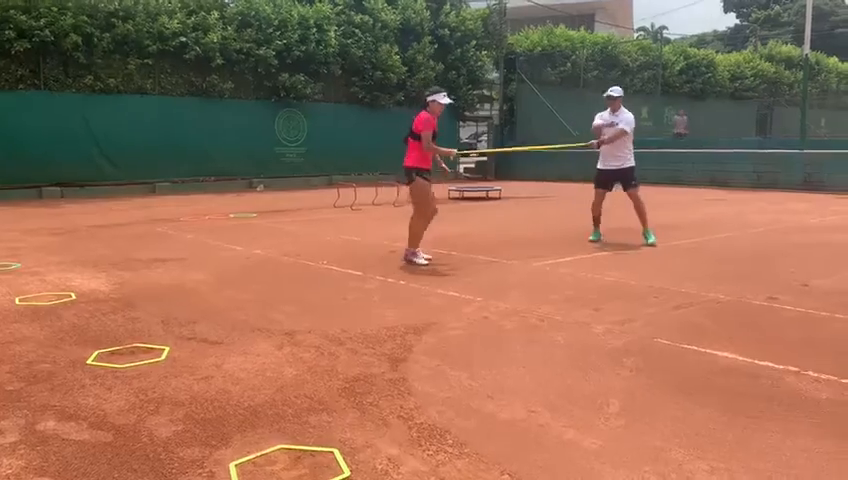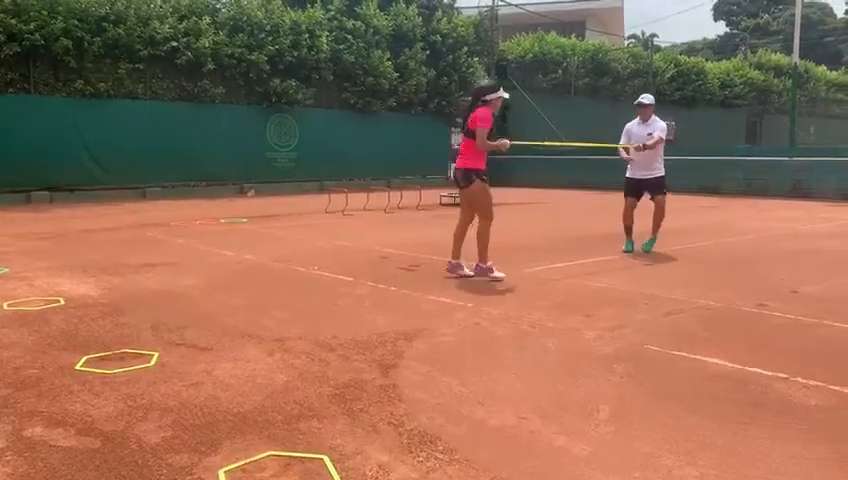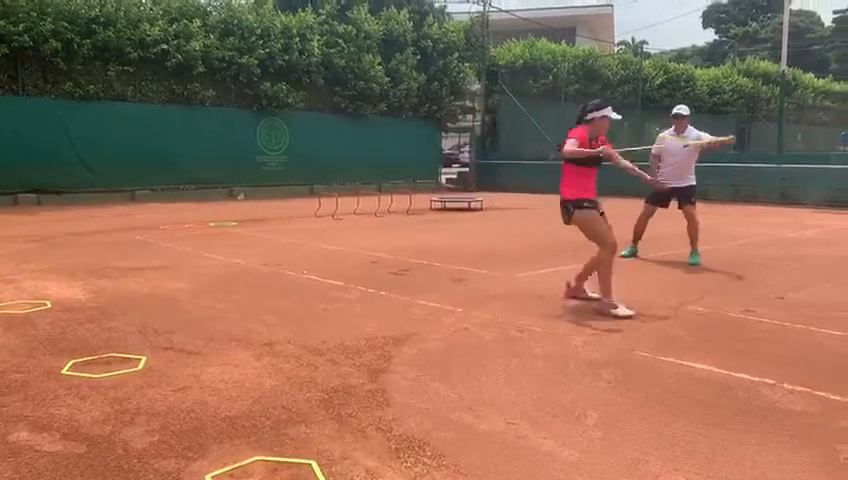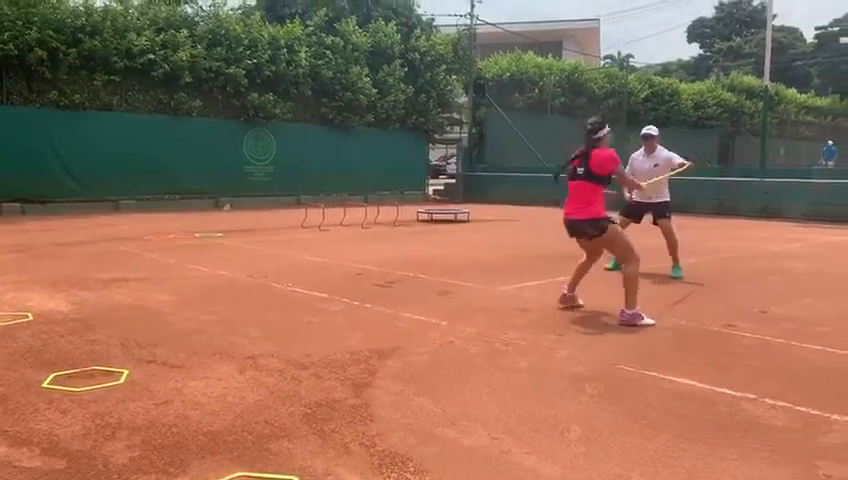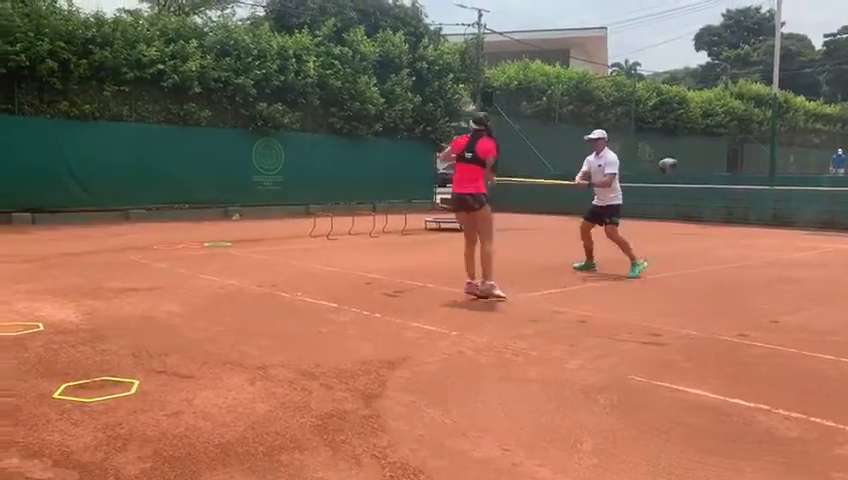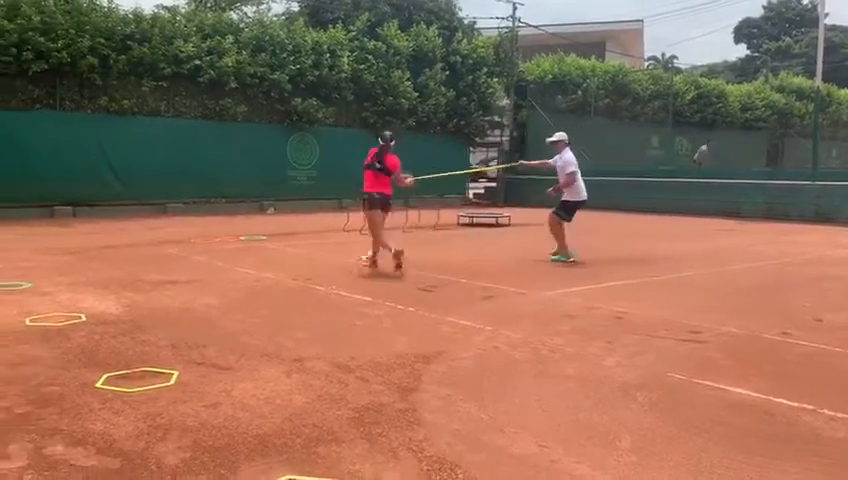
dt=0.7s
person 1, frame 1
left shoulder: (430, 119)
right shoulder: (426, 118)
right elbow: (427, 146)
left wrist: (440, 163)
right wrist: (448, 152)
left hip: (417, 169)
right hip: (416, 170)
left knee: (420, 211)
right knee: (430, 210)
left ankle: (412, 250)
right ankle: (412, 250)
person 1, frame 2
left shoulder: (476, 112)
right shoulder: (484, 114)
right elbow: (481, 144)
left wrist: (497, 144)
right wrist: (500, 144)
left hip: (464, 170)
right hip: (471, 171)
left knee: (466, 218)
right knee: (486, 217)
left ankle: (455, 262)
right ankle: (483, 266)
person 1, frame 3
left shoulder: (601, 139)
right shoulder: (579, 132)
left elbow: (622, 164)
right elbow: (567, 150)
left wrist: (647, 178)
right wrist: (593, 152)
left hip: (588, 201)
right hip: (574, 202)
left knee: (609, 247)
right knee: (608, 245)
left ankle: (576, 286)
right ankle: (608, 301)
person 1, frame 4
left shoulder: (579, 155)
right shoulder: (607, 155)
right elbow: (626, 181)
right wrist: (639, 186)
left hip: (571, 220)
right hip: (592, 220)
left knee: (593, 254)
right knee: (631, 259)
left ankle: (568, 294)
right ankle: (630, 312)
person 1, frame 5
left shoulder: (460, 140)
right shoulder: (489, 145)
left elbow: (443, 157)
right elbow: (488, 174)
right wrist: (491, 177)
left hip: (457, 195)
right hip: (476, 195)
left knee: (470, 240)
right knee: (486, 240)
left ankle: (471, 282)
right ankle: (488, 284)
person 1, frame 6
left shoulder: (371, 153)
right shoulder: (394, 160)
right elbow: (399, 182)
right wrist: (409, 181)
left hip: (371, 195)
right hip: (386, 197)
left knee: (377, 233)
right knee: (378, 230)
left ankle: (394, 251)
right ankle: (373, 258)
person 2, frame 1
left shoulder: (628, 116)
right shoulder: (601, 116)
left elbow: (616, 136)
right elbow: (595, 129)
left wrist: (599, 141)
right wrist: (603, 126)
left hip: (625, 164)
right hip: (604, 164)
left knee: (635, 196)
right knee: (598, 197)
left ankle: (647, 232)
right ankle: (596, 231)
person 2, frame 2
left shoulder: (660, 125)
right shoulder: (630, 126)
left elbow: (655, 142)
right elbow: (622, 147)
left wrist: (644, 146)
right wrist: (625, 156)
left hip: (655, 174)
right hip: (633, 174)
left knee: (660, 204)
right knee: (629, 206)
left ankle: (652, 238)
right ankle: (629, 240)
person 2, frame 3
left shoulder: (696, 136)
right shoulder: (663, 137)
left elbow: (713, 141)
right elbow: (654, 158)
left wrist: (725, 140)
right wrist: (655, 174)
left hip: (685, 183)
right hip: (662, 182)
left knee: (690, 215)
right knee: (645, 213)
left ankle: (694, 252)
right ankle: (633, 247)
person 2, frame 4
left shoulder: (666, 156)
right shoulder: (635, 157)
left elbow: (682, 163)
left wrist: (687, 165)
right wrist: (626, 192)
left hip: (659, 199)
right hip: (637, 199)
left knee: (668, 229)
right knee: (618, 226)
left ankle: (676, 266)
right ankle: (618, 261)
person 2, frame 5
left shoulder: (611, 158)
right shoulder: (590, 159)
left elbow: (608, 181)
right elbow: (583, 173)
left wrist: (589, 183)
right wrist: (578, 179)
left hip: (612, 201)
right hip: (599, 201)
left knee: (611, 233)
right knee: (584, 228)
left ankle: (636, 264)
right ankle: (589, 262)
person 2, frame 6
left shoulder: (567, 158)
right shoulder: (560, 157)
left elbow: (571, 179)
right elbow: (546, 163)
left wrist: (556, 188)
right wrist: (527, 163)
left hip: (574, 198)
right hip: (573, 197)
left knee: (553, 221)
right knee: (555, 220)
left ankle: (565, 254)
right ankle: (561, 249)
